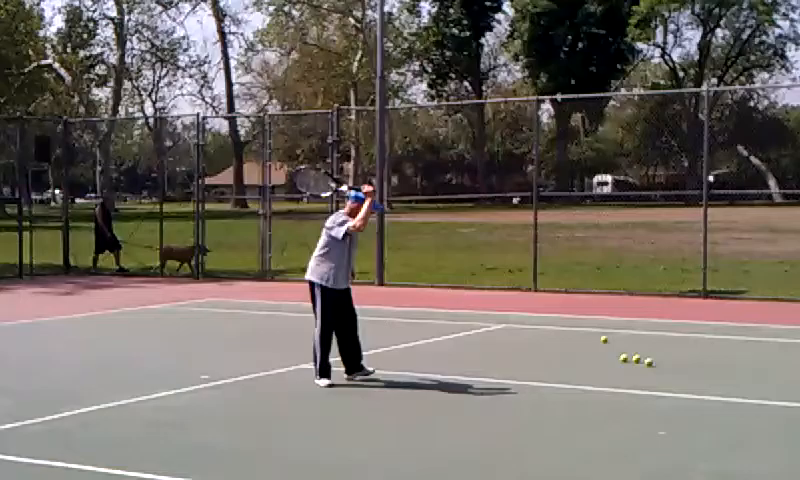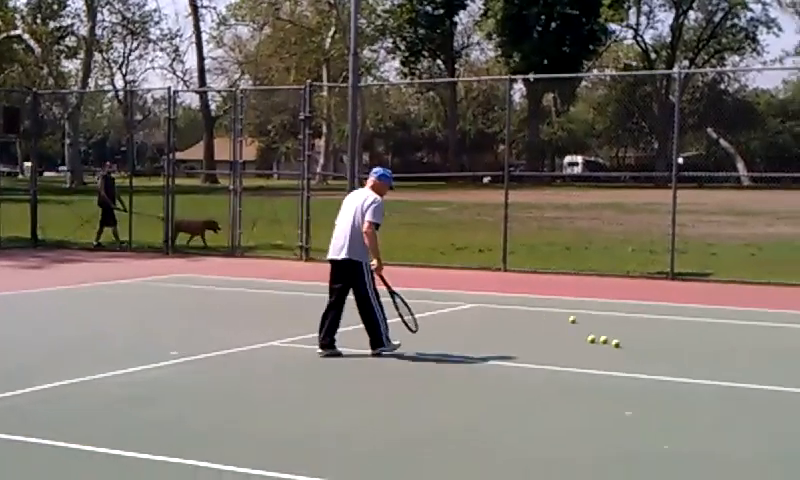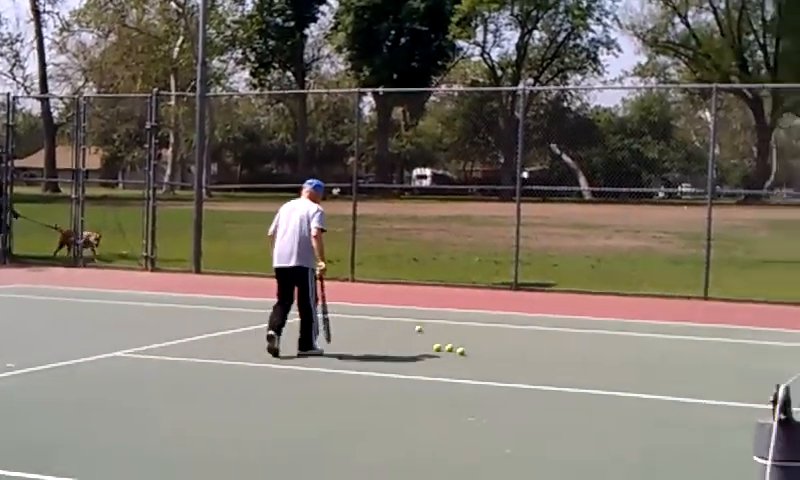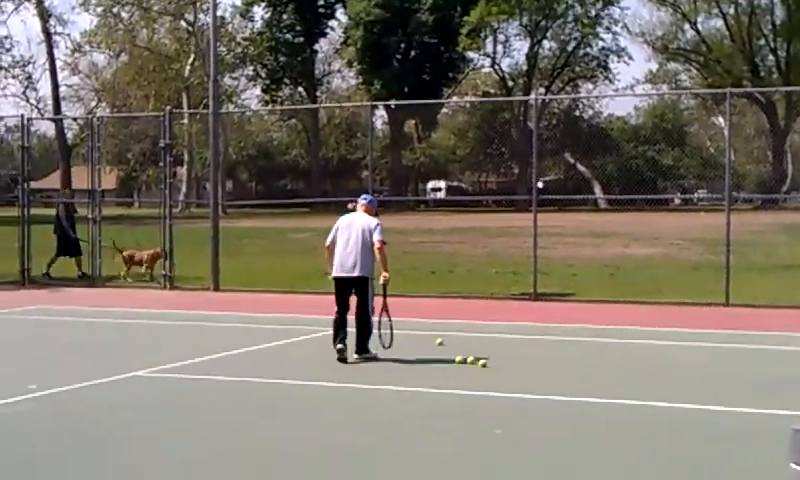
dt=1s
person 1, frame 1
left shoulder: (348, 222)
right shoulder: (337, 219)
right elbow: (359, 226)
left wrist: (349, 270)
right wrist: (369, 200)
left hip: (341, 283)
right hip: (322, 281)
left knee: (348, 326)
right knee: (324, 328)
left ankle: (354, 367)
right ankle: (321, 373)
person 1, frame 2
left shoulder: (351, 195)
right shoulder: (375, 200)
right elbow: (368, 229)
right wrist: (377, 258)
left hip: (337, 254)
right hip: (356, 257)
left knee: (336, 300)
right knee: (369, 300)
left ankle: (326, 344)
right ankle: (380, 342)
person 1, frame 3
left shoulder: (286, 207)
right shoulder: (315, 209)
left elbow: (272, 234)
right elbow: (316, 235)
left wrist: (276, 257)
right wrist: (321, 260)
left hip: (281, 262)
right hip: (302, 263)
left knee: (283, 302)
right knee: (307, 304)
left ankle: (274, 332)
right ankle: (306, 345)
person 1, frame 4
left shoulder: (342, 220)
right shoulder: (373, 223)
left elbow: (328, 246)
right elbow: (378, 247)
left wrist: (331, 267)
right wrist: (384, 271)
left hip: (340, 272)
right hip: (363, 273)
left knee: (341, 311)
right knee: (364, 311)
left ankle: (340, 344)
right ankle: (362, 350)
